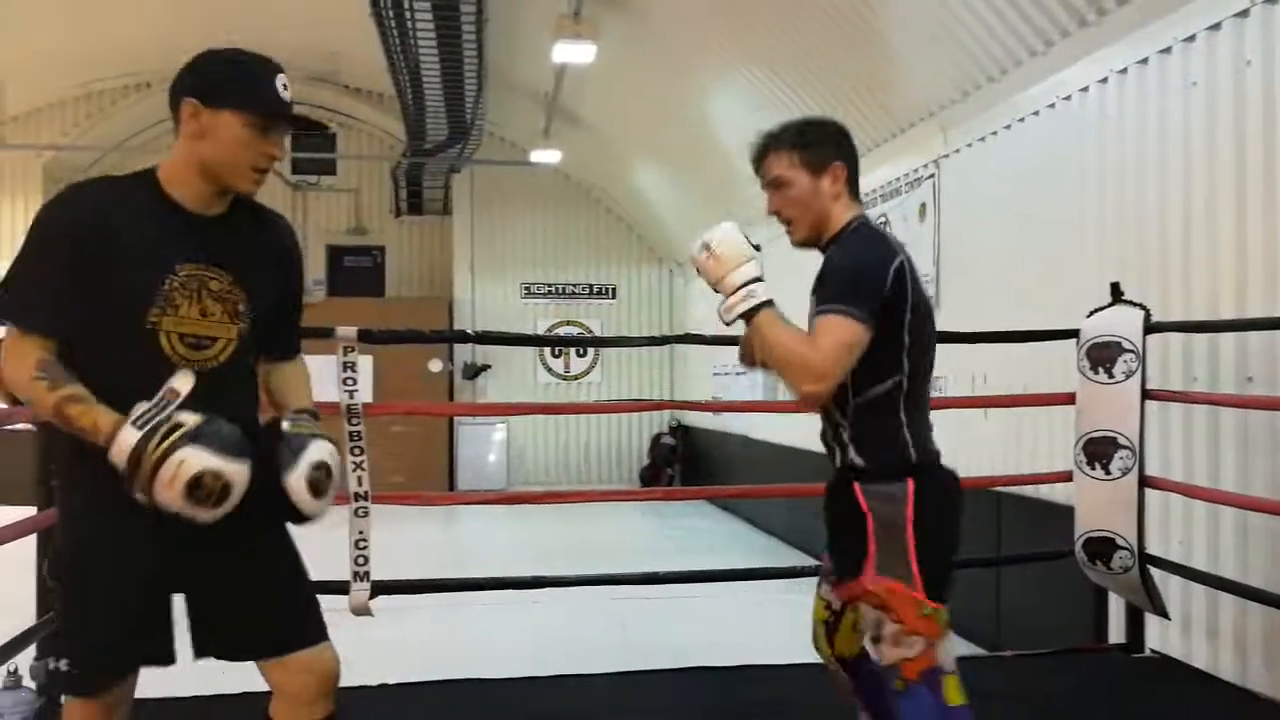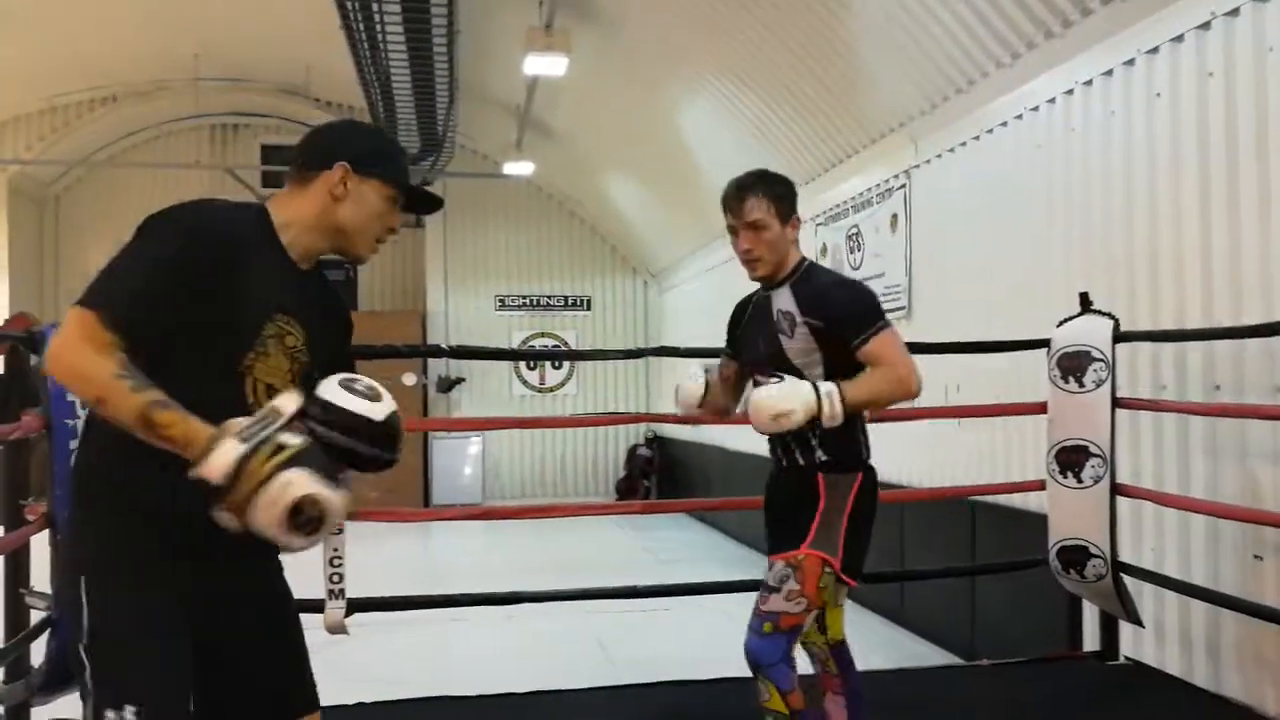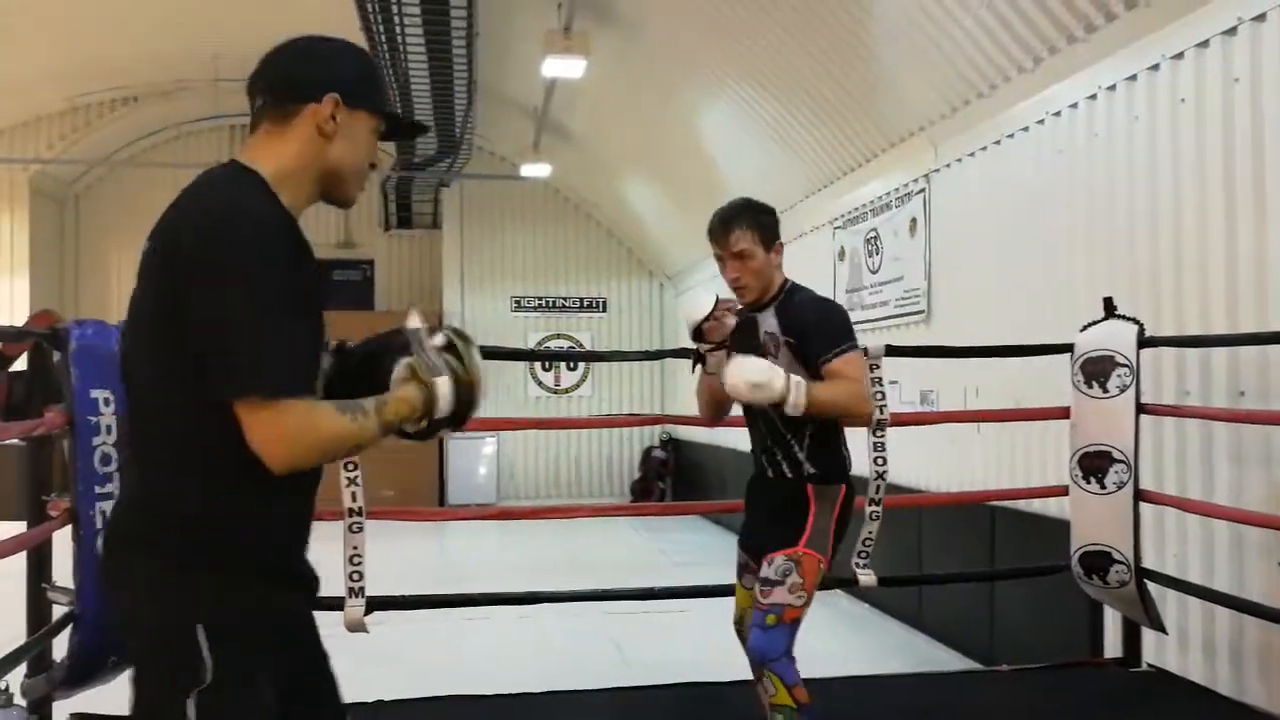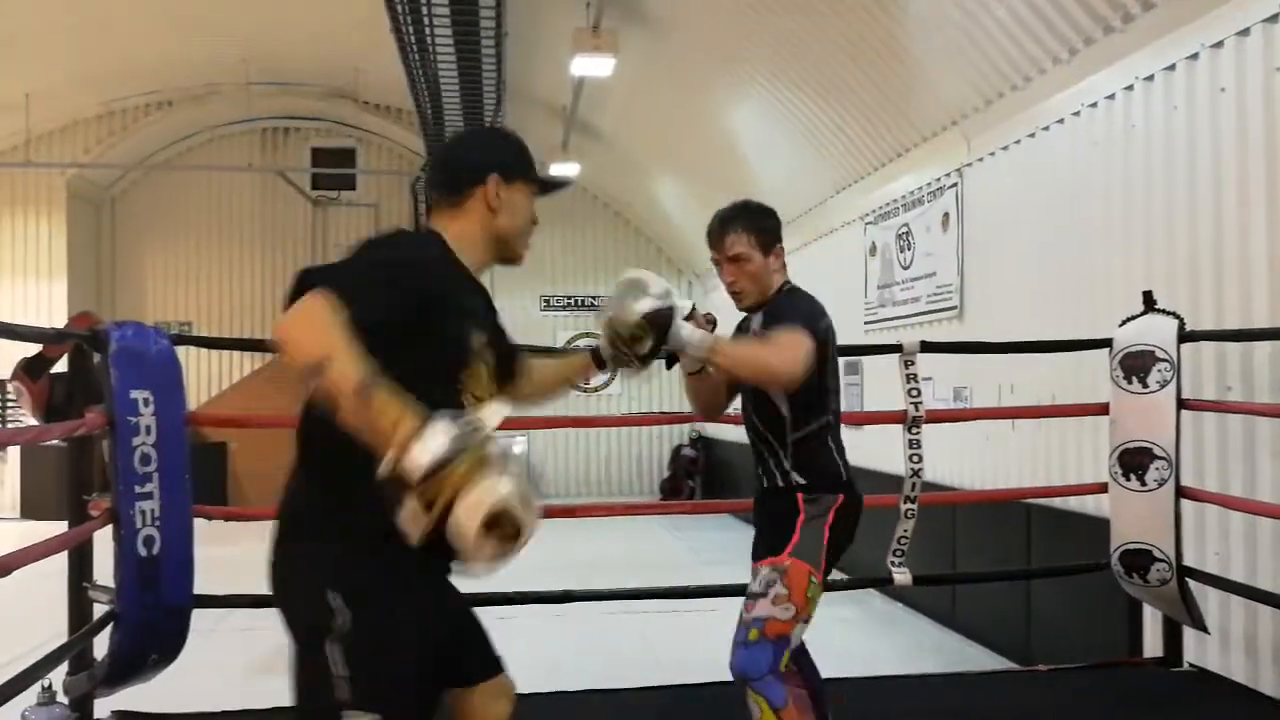
dt=0.5s
person 1, frame 1
left shoulder: (272, 240)
right shoulder: (87, 215)
left wrist: (301, 430)
right wrist: (124, 437)
left hip: (229, 493)
right hip: (117, 504)
person 1, frame 2
left shoulder: (324, 309)
right shoulder: (199, 235)
right elbow: (73, 354)
left wrist: (347, 445)
right wrist: (209, 446)
left hip: (236, 546)
right hip: (130, 543)
person 1, frame 3
left shoulder: (237, 216)
right shoulder: (244, 227)
right elbow: (282, 435)
right wrist: (411, 399)
left hip: (254, 568)
right hip: (196, 582)
person 1, frame 4
left shoulder: (469, 306)
right shoulder: (402, 278)
left elbow: (516, 381)
right elbow: (306, 334)
left wrist: (606, 354)
right wrist: (420, 445)
left hip: (399, 564)
right hip: (343, 567)
person 2, frame 1
left shoulder: (860, 256)
right shoulder: (864, 257)
left elbow: (814, 377)
left wrist: (741, 288)
right wrist: (773, 348)
left hip: (894, 500)
right hip: (877, 492)
right knee: (838, 641)
person 2, frame 2
left shoulder: (837, 295)
right shoulder: (748, 312)
left elbow: (904, 381)
right elbow: (733, 396)
left wrist: (815, 401)
right wrist: (708, 396)
left hip: (835, 487)
right hip: (789, 485)
left knee: (768, 645)
right knee: (821, 639)
person 2, frame 3
left shoulder: (815, 313)
right shoulder: (740, 320)
left elbow: (859, 400)
right elbow: (712, 413)
left wrist: (782, 389)
right wrist: (716, 350)
left hip: (814, 495)
right hip: (767, 490)
left knee: (768, 640)
right knee: (750, 628)
person 2, frame 4
left shoulder: (800, 312)
right shoulder: (750, 324)
left elbow: (785, 370)
right elbow: (708, 409)
left wrist: (695, 342)
right wrist: (695, 351)
left hip: (817, 506)
right hip: (786, 502)
left knee: (752, 662)
right knee: (775, 643)
